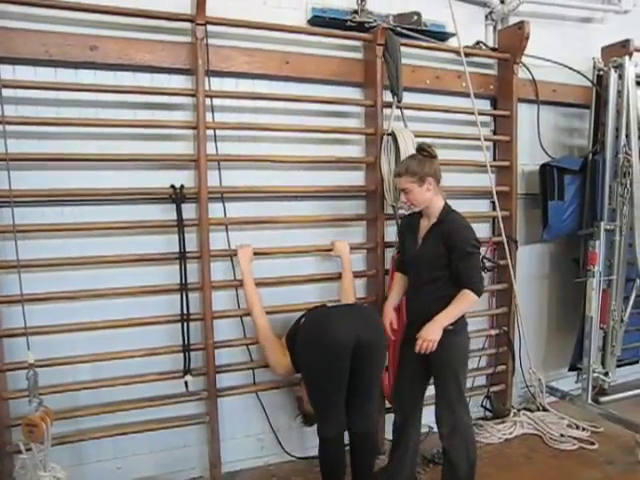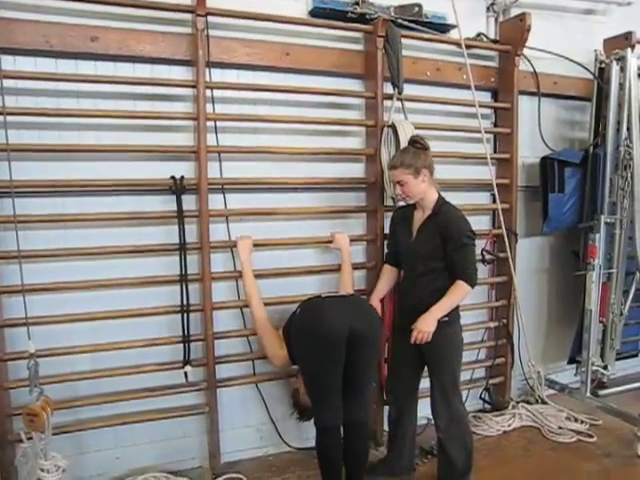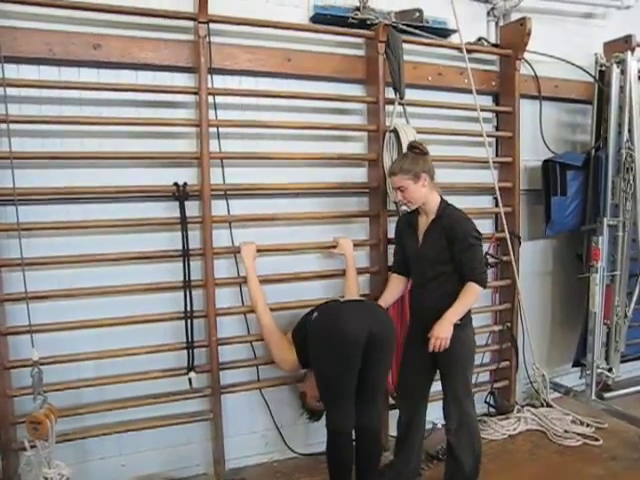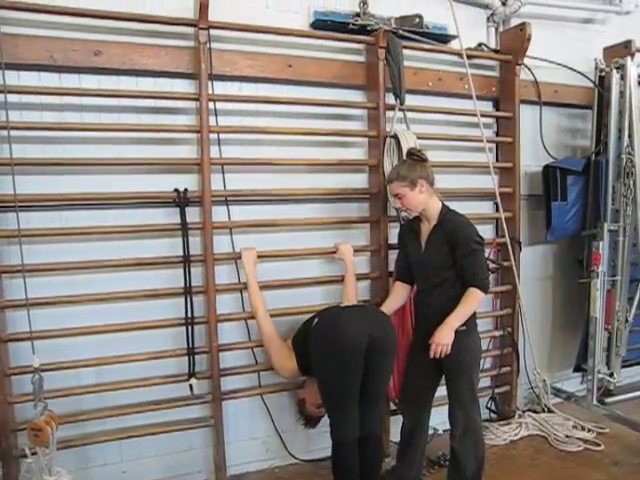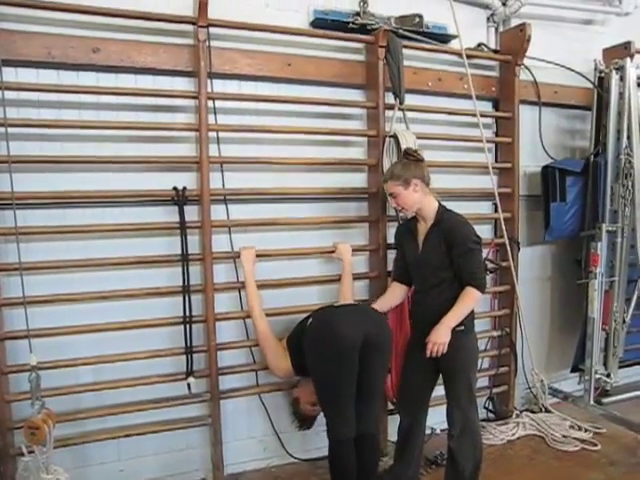
dt=0.3s
person 1, frame 1
left shoulder: (457, 229)
right shoulder: (408, 225)
left elbow: (473, 289)
left wrist: (438, 324)
right wrist: (390, 305)
left hip: (448, 333)
right hip: (414, 329)
left knee: (451, 411)
right knee: (404, 402)
person 1, frame 2
left shoulder: (452, 220)
right shoulder: (400, 217)
left elbow: (466, 279)
left wrist: (433, 315)
right wrist: (376, 296)
left hip: (441, 324)
right hip: (405, 320)
left knee: (445, 402)
right knee: (399, 393)
person 1, frame 3
left shoulder: (457, 223)
right shoulder: (405, 224)
left elbow: (476, 280)
left wrist: (448, 321)
right wrist: (380, 305)
left hip: (454, 329)
right hip: (418, 326)
left knee: (457, 405)
right knee: (409, 398)
person 1, frame 4
left shoulder: (459, 228)
right shoulder: (408, 231)
left elbow: (478, 286)
left wrist: (449, 327)
right wrist: (381, 314)
left hip: (459, 335)
right hip: (423, 332)
left knee: (462, 412)
right knee: (412, 404)
person 1, frame 5
left shoulder: (455, 227)
right shoulder: (404, 232)
left elbow: (475, 286)
left wrist: (445, 327)
right wrist: (376, 308)
left hip: (455, 334)
right hip: (420, 332)
left knee: (460, 412)
right knee: (409, 404)
person 2, frame 1
left shoulder: (284, 361)
left elbow: (257, 312)
right elbow: (349, 301)
left wrist: (245, 266)
right wrist: (345, 257)
left hip: (323, 333)
right hip: (369, 321)
left knee: (330, 430)
right knee: (363, 426)
person 2, frame 2
left shoulder: (281, 354)
left elbow: (256, 304)
right elbow: (347, 294)
left wrist: (245, 257)
left hip: (318, 324)
right hip: (363, 313)
left knee: (328, 422)
right knee: (357, 417)
person 2, frame 3
left shoulder: (290, 358)
left elbow: (261, 308)
right elbow: (352, 298)
left wrist: (249, 263)
right wrist: (349, 255)
left hip: (335, 328)
right hip: (378, 318)
left knee: (340, 425)
right knee: (370, 422)
person 2, frame 4
left shoulder: (289, 364)
left elbow: (261, 314)
right elbow: (351, 306)
left wrist: (250, 269)
left hip: (336, 334)
right hip: (379, 323)
left knee: (345, 433)
right knee: (371, 429)
person 2, frame 5
left shoulder: (284, 365)
left elbow: (258, 316)
right elbow: (346, 302)
left wrist: (248, 268)
right wrist: (347, 260)
left hip: (332, 334)
right hip: (375, 322)
left knee: (341, 432)
right knee: (367, 428)
